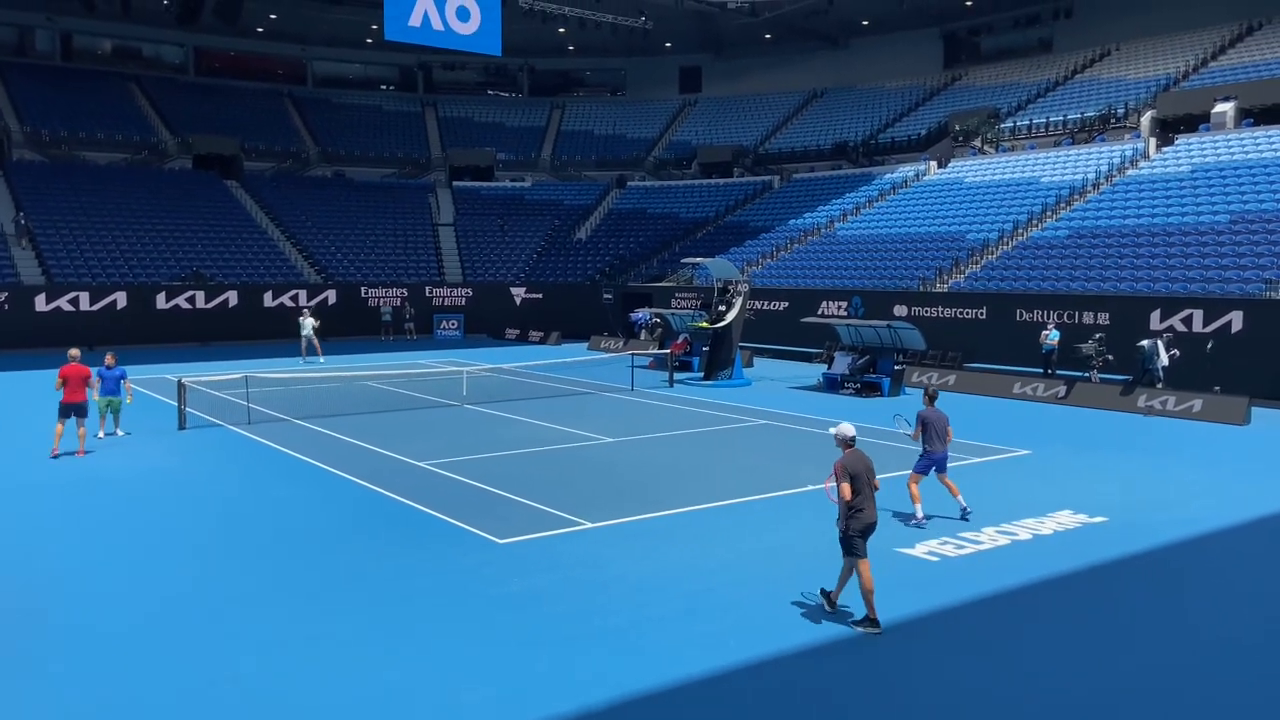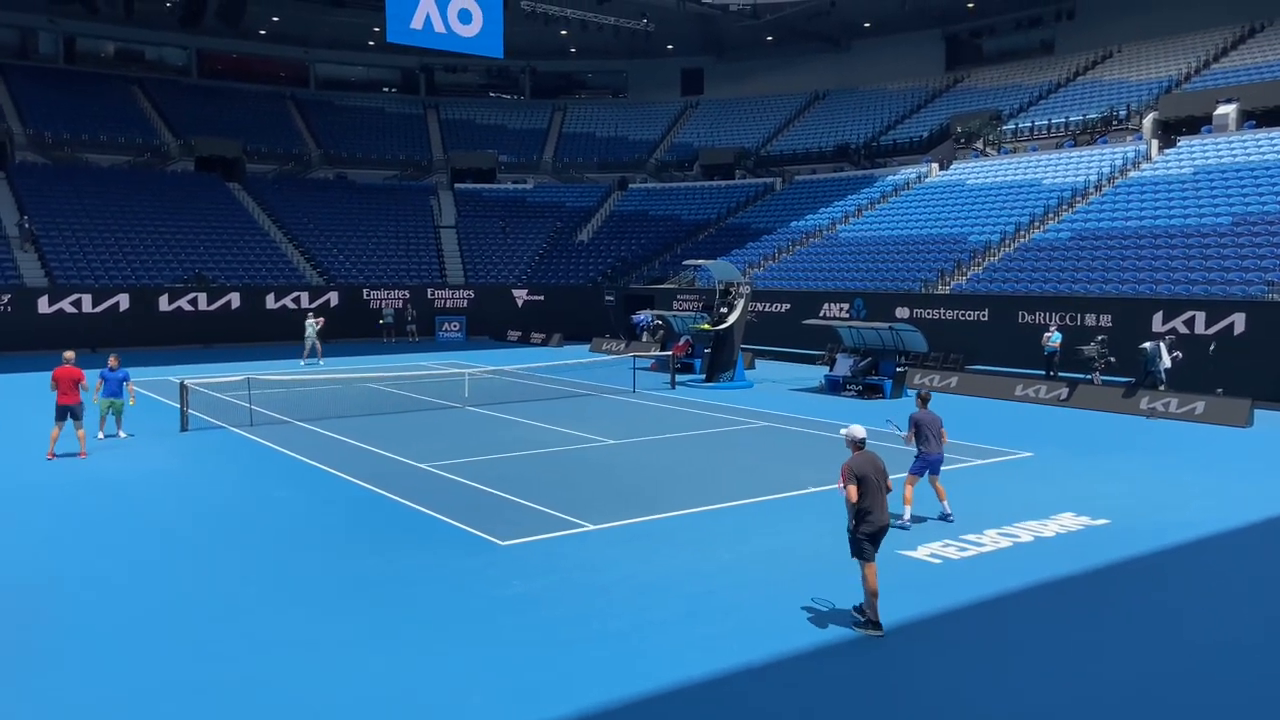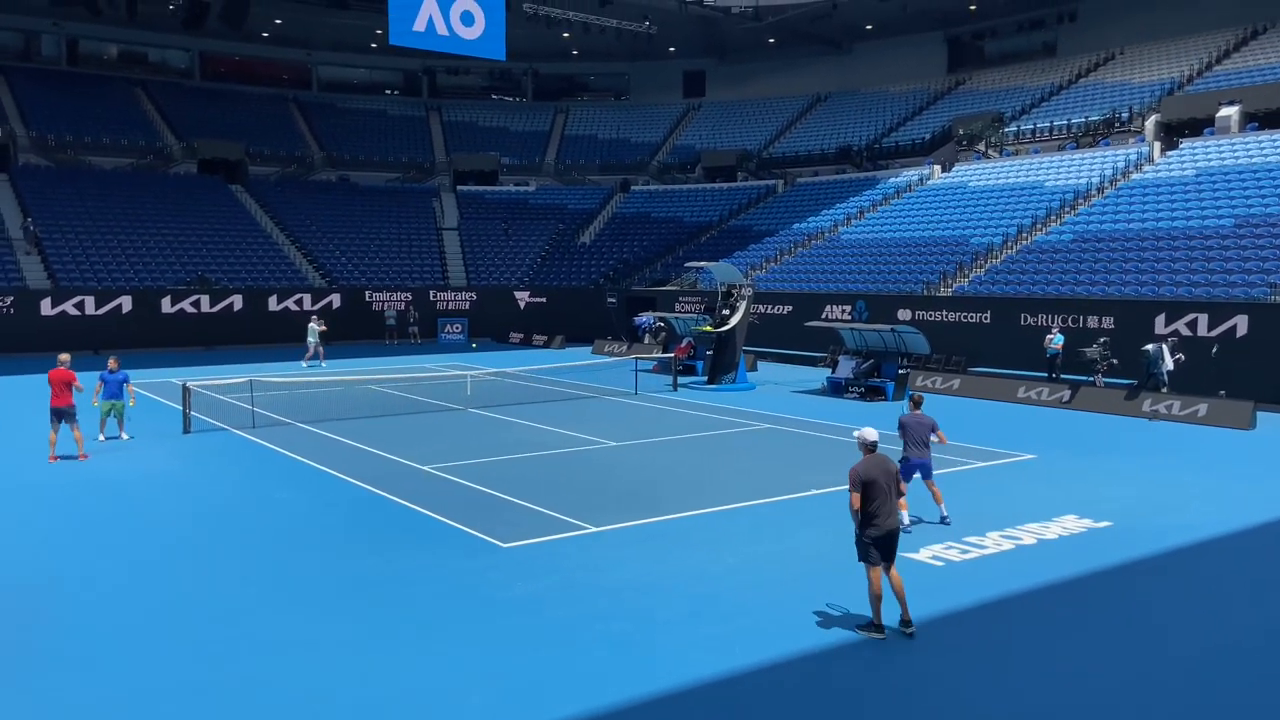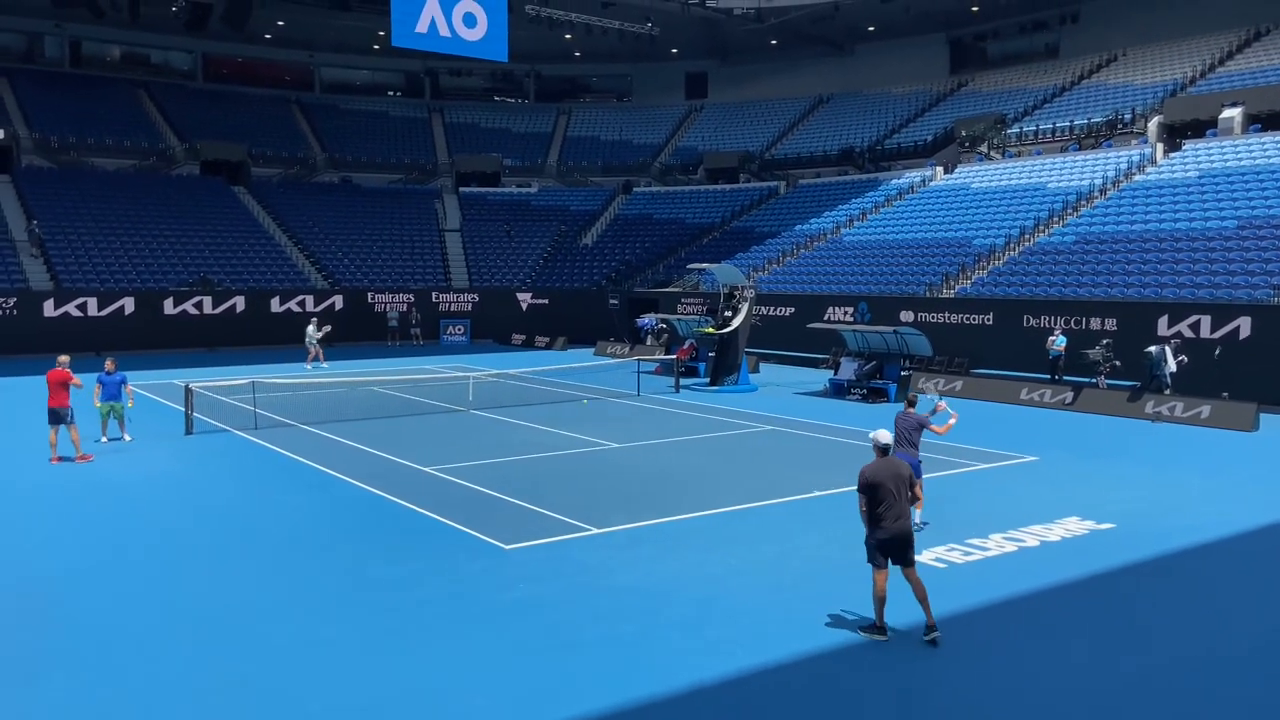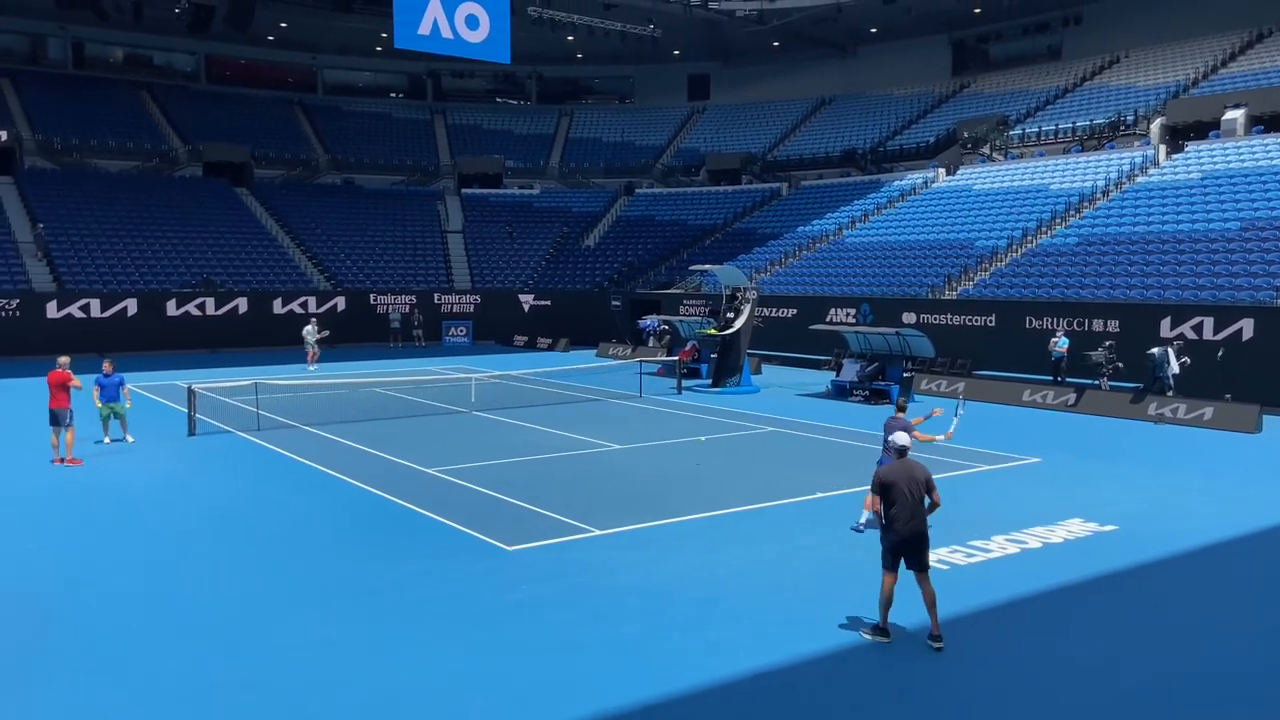
dt=0.2s
person 1, frame 1
left shoulder: (842, 464)
right shoulder: (864, 457)
left elbow: (845, 497)
right elbow: (876, 486)
left wrist: (841, 518)
left hip: (855, 521)
right hip: (871, 518)
left knee: (862, 569)
right knee: (849, 560)
left ankle: (872, 619)
right ankle: (832, 598)
person 1, frame 2
left shoulder: (849, 466)
right shoulder: (876, 459)
left elbow: (852, 499)
right elbow: (889, 487)
left wrist: (850, 520)
left hip: (864, 525)
right hip: (882, 521)
left knee: (869, 571)
right knee: (867, 566)
left ankle: (874, 622)
right ankle: (866, 608)
person 1, frame 3
left shoulder: (857, 470)
right shoulder: (890, 463)
left elbow: (855, 505)
right elbow: (902, 491)
left wrist: (857, 525)
left hip: (871, 530)
right hip: (892, 526)
left knee: (874, 575)
right knee: (891, 571)
left ankle: (876, 625)
right ankle: (906, 619)
person 1, frame 4
left shoulder: (867, 471)
right shoulder: (904, 466)
left elbow: (863, 507)
right elbow: (917, 496)
left wrist: (868, 528)
left hip: (880, 532)
right hip: (904, 530)
left knee: (880, 578)
right knee: (912, 576)
left ankle: (879, 627)
right ankle: (931, 624)
person 1, frame 5
left shoulder: (882, 472)
right shoulder: (922, 470)
left elbow: (876, 508)
right elbow: (936, 501)
left wrist: (883, 527)
left hip: (893, 534)
right hip: (919, 534)
left knee: (889, 581)
right knee: (924, 581)
left ankle: (882, 628)
right ankle: (935, 634)
